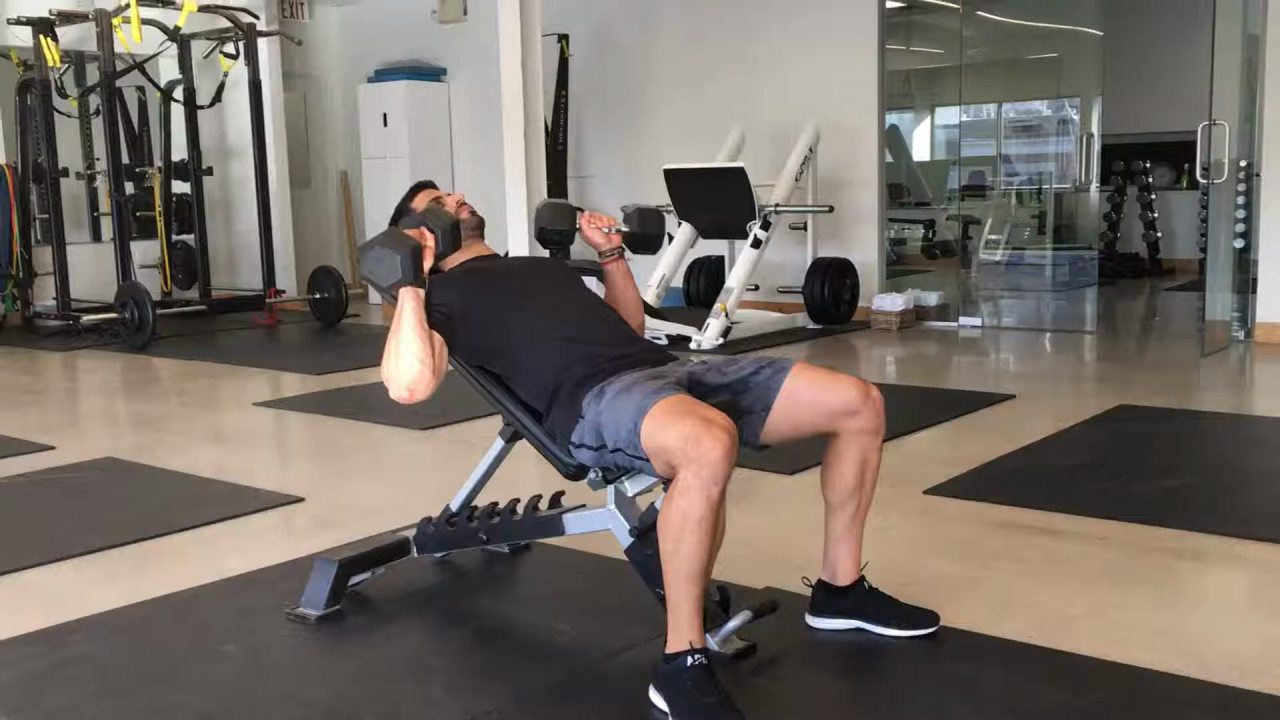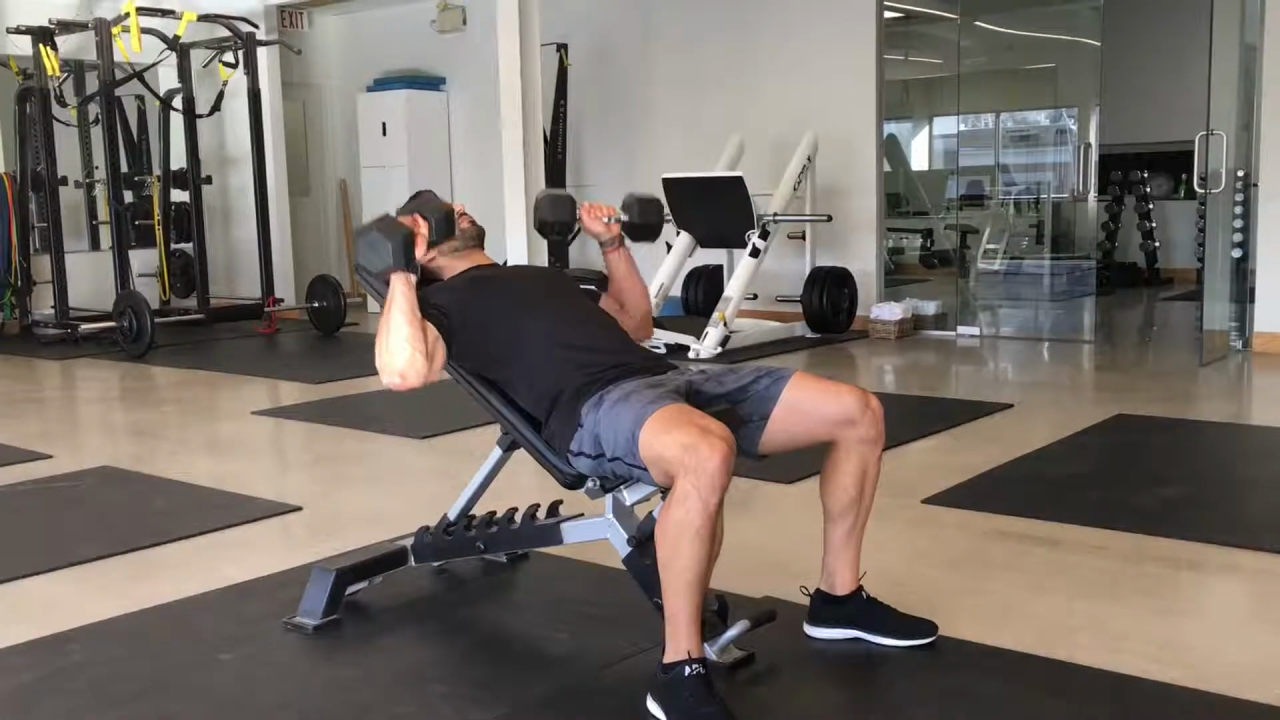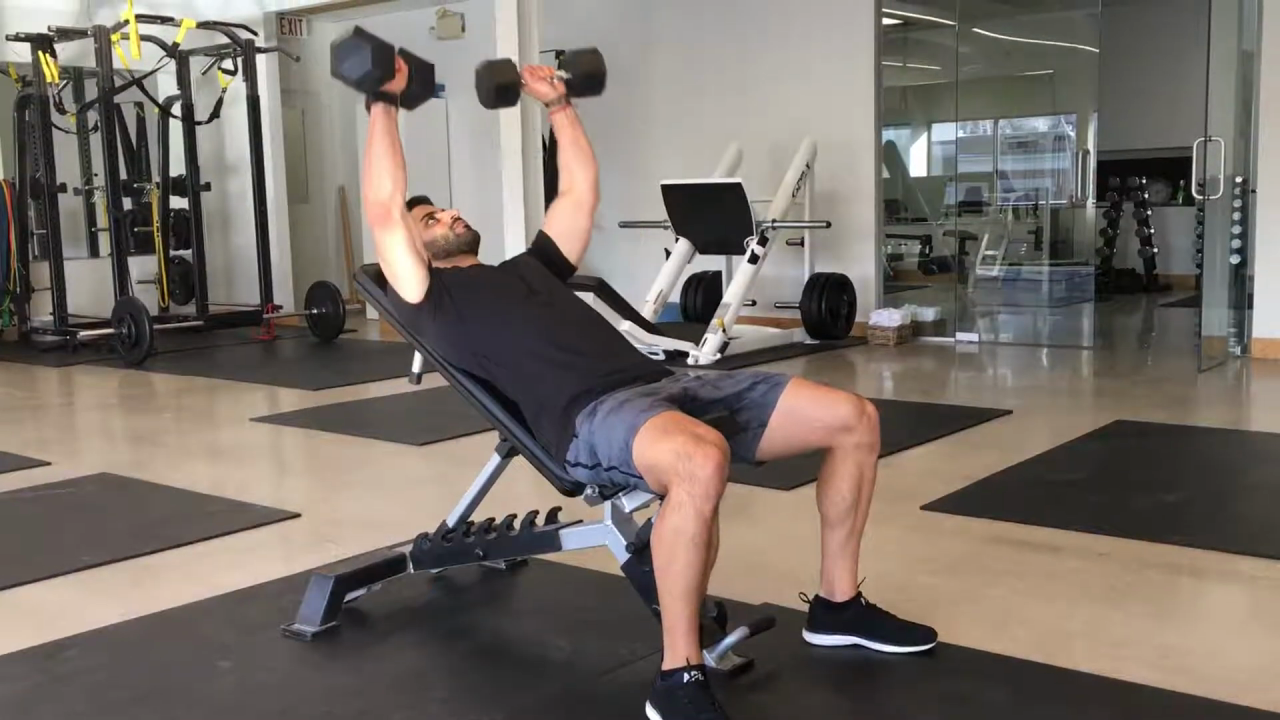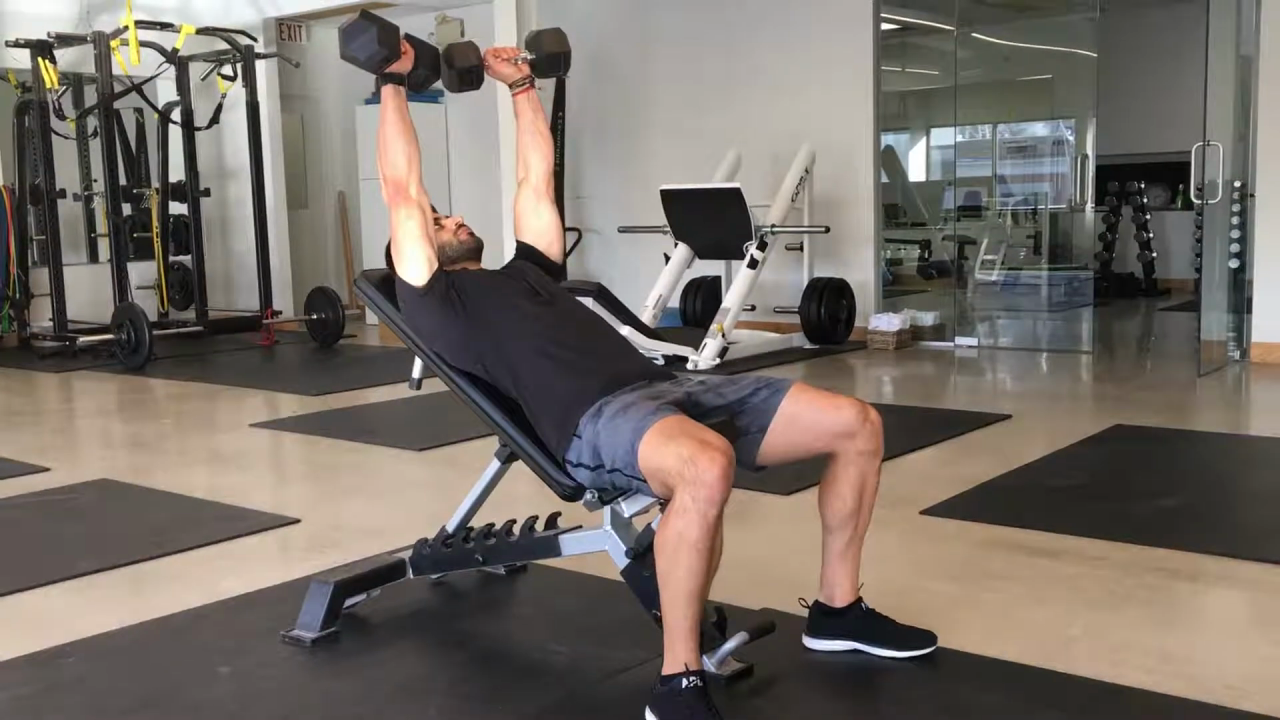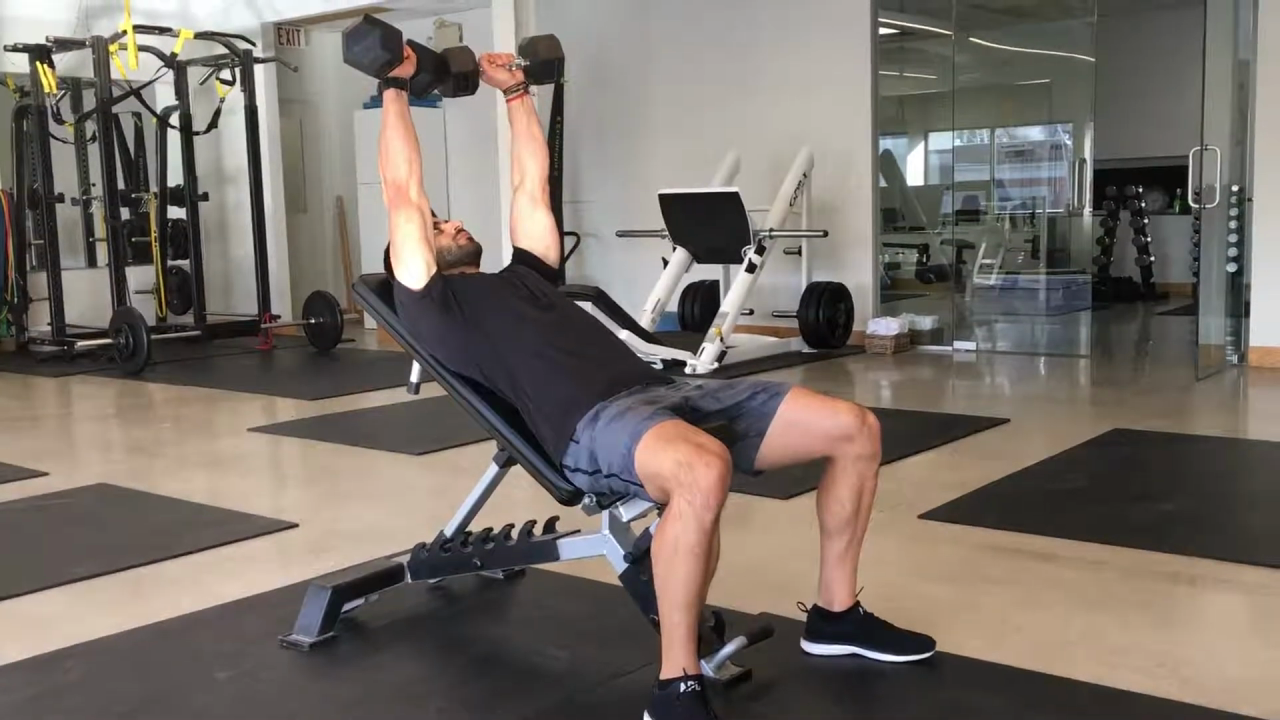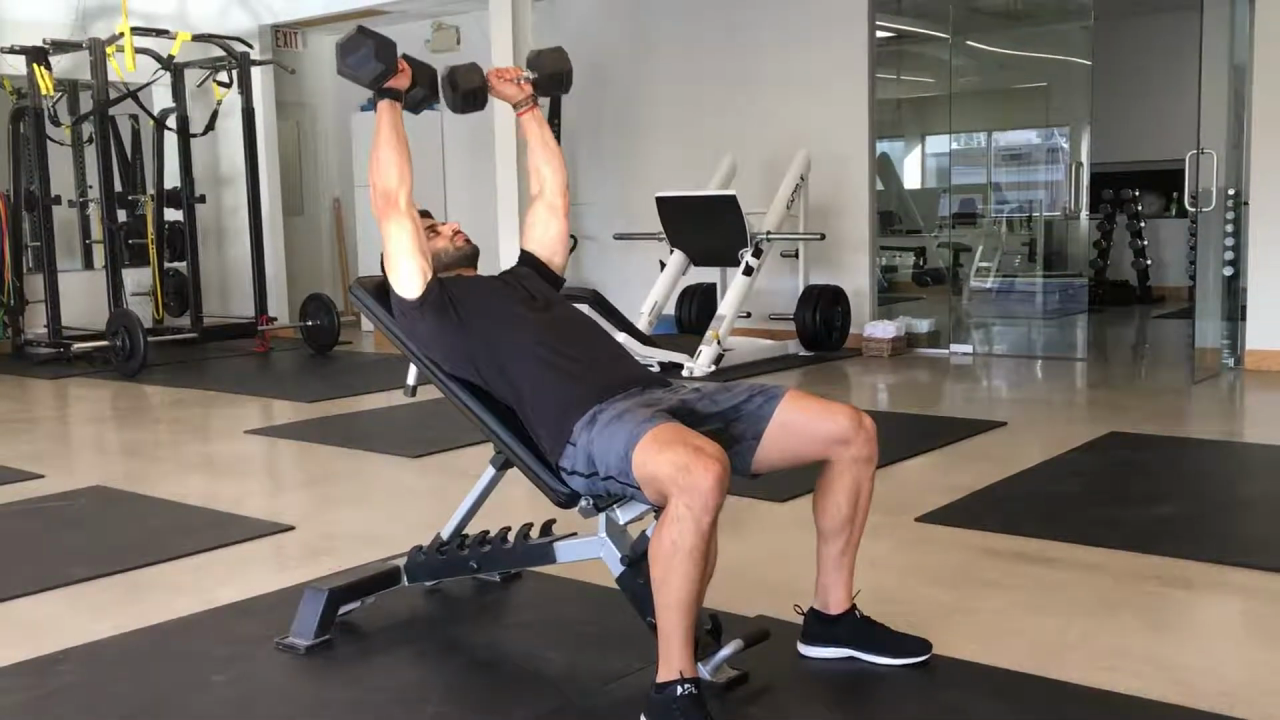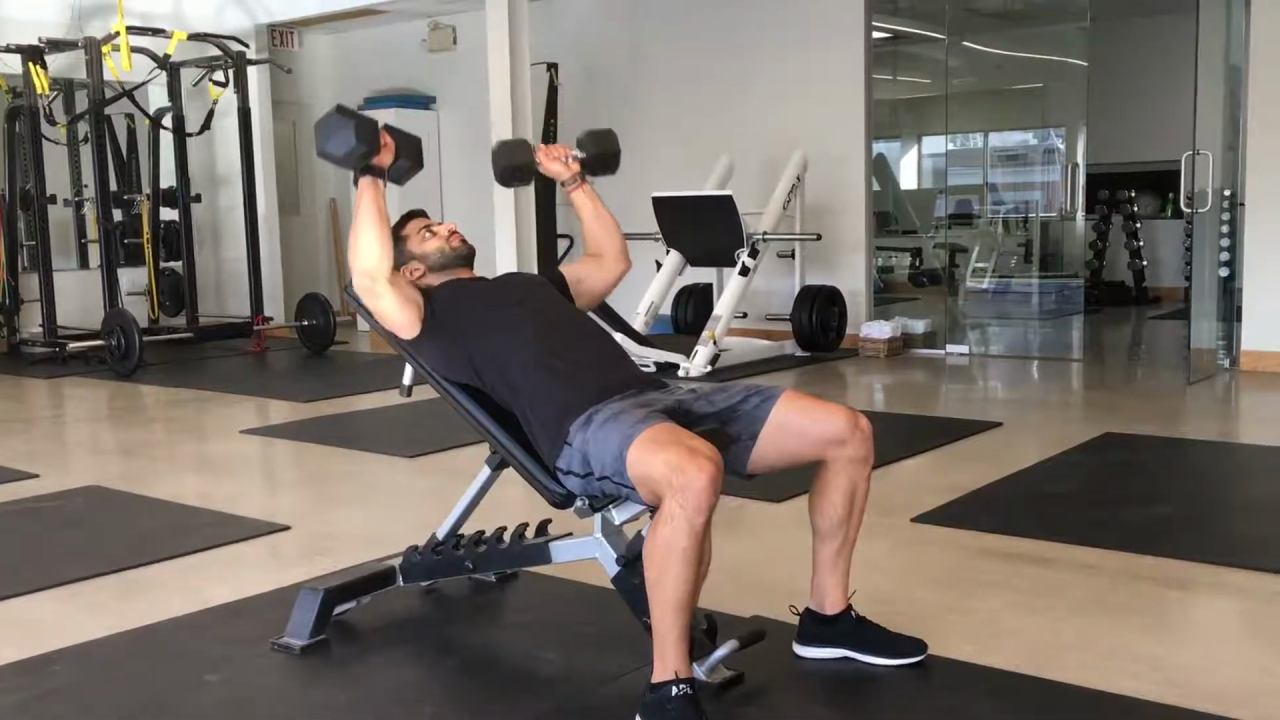
dt=0.4s
person 1, frame 1
left shoulder: (538, 262)
right shoulder: (444, 294)
right elbow: (407, 386)
left wrist: (611, 254)
right wrist: (410, 283)
left hip: (664, 368)
right hip: (595, 397)
left knee: (858, 402)
right knee: (708, 445)
left ankle: (841, 589)
right ankle: (682, 663)
person 1, frame 2
left shoulder: (537, 275)
right shoulder: (447, 303)
left elbow: (636, 323)
right elbow: (403, 373)
left wrist: (613, 243)
right wrist: (403, 267)
left hip: (660, 374)
right hip: (593, 408)
left knee: (857, 411)
right knee: (706, 453)
left ankle: (838, 598)
right ankle: (680, 672)
person 1, frame 3
left shoulder: (527, 268)
right shoulder: (434, 297)
left elbow: (580, 190)
right elbow: (383, 214)
left wrist: (558, 105)
right wrist: (384, 105)
left hip: (661, 383)
right hip: (589, 417)
left knee: (853, 420)
right knee: (701, 463)
left ankle: (838, 604)
person 1, frame 4
left shoulder: (526, 270)
right shoulder: (435, 300)
left elbow: (537, 178)
right elbow: (401, 191)
left wrist: (521, 86)
right wrist: (394, 83)
left hip: (662, 386)
right hip: (593, 419)
left knee: (856, 424)
right knee: (706, 468)
left ankle: (837, 609)
person 1, frame 5
left shoulder: (523, 275)
right shoulder: (434, 304)
left elbow: (531, 183)
right elbow: (402, 195)
left wrist: (515, 92)
right wrist: (396, 88)
left hip: (661, 391)
right hip: (591, 424)
left knee: (855, 429)
right knee: (703, 472)
left ankle: (836, 613)
person 1, frame 6
left shoulder: (521, 277)
right shoulder: (433, 306)
left elbow: (552, 194)
right elbow: (390, 208)
left wrist: (524, 105)
right wrist: (390, 100)
left hip: (660, 394)
right hip: (589, 427)
left knee: (852, 432)
right knee: (701, 475)
left ankle: (833, 616)
person 1, frame 7
left shoulder: (523, 283)
right shoulder: (432, 310)
left elbow: (611, 260)
right elbow: (374, 286)
left wrist: (572, 181)
right wrist: (370, 178)
left hip: (658, 394)
right hip: (587, 426)
left knee: (847, 432)
right knee: (694, 476)
left ankle: (827, 618)
